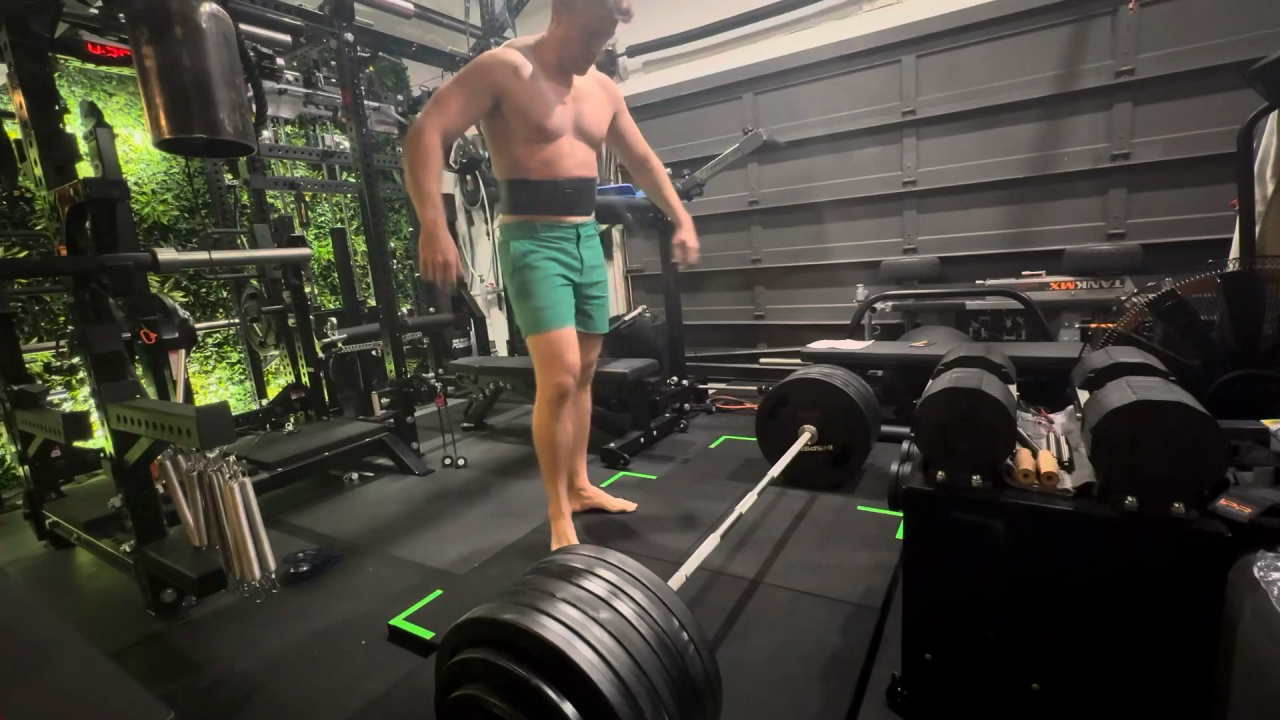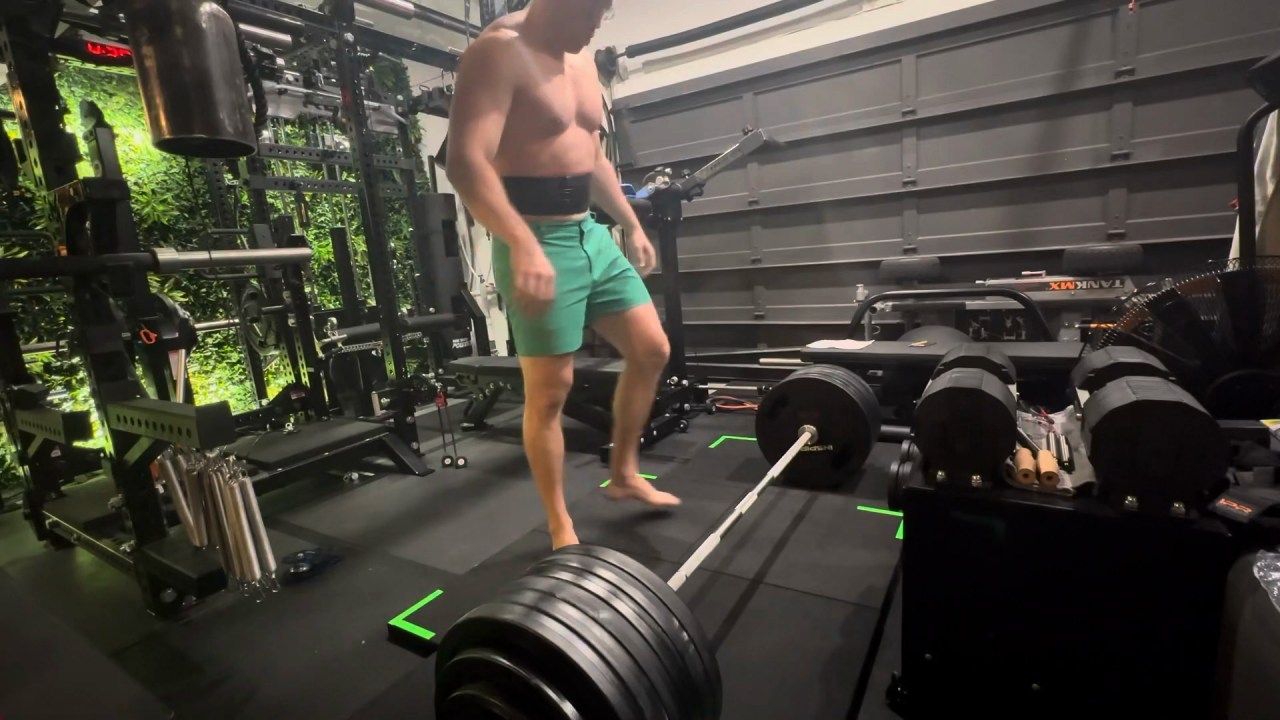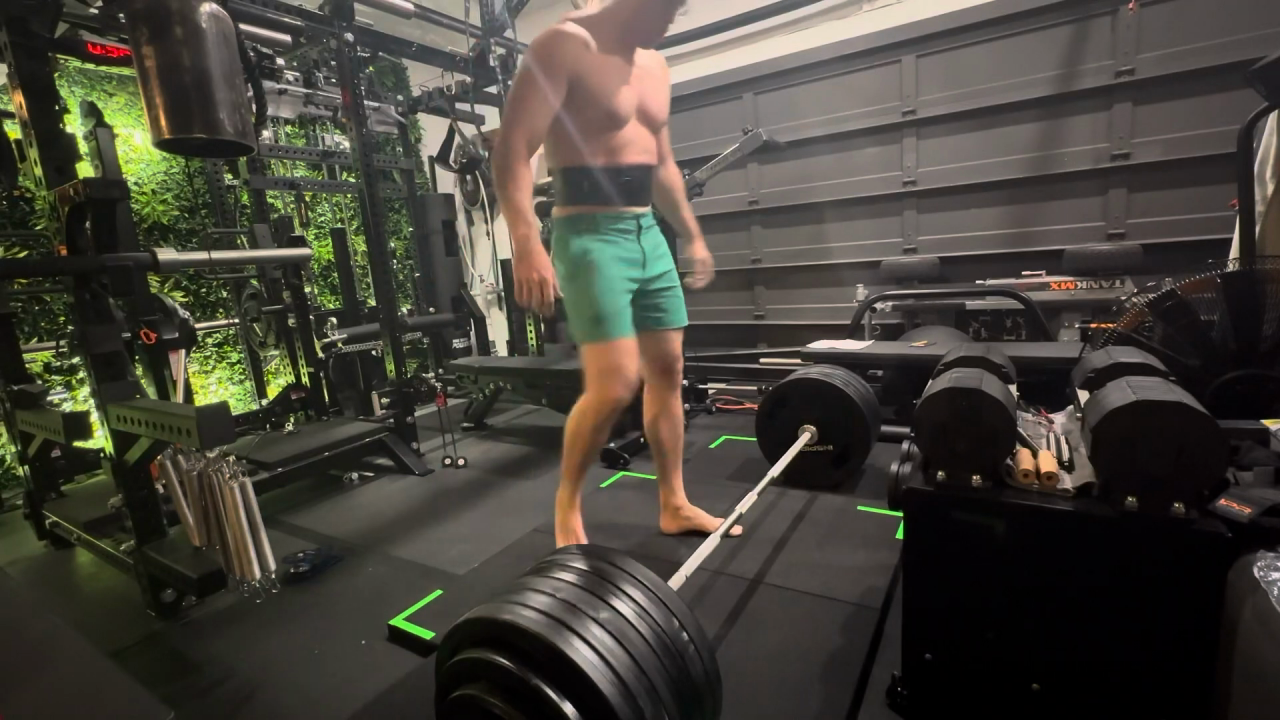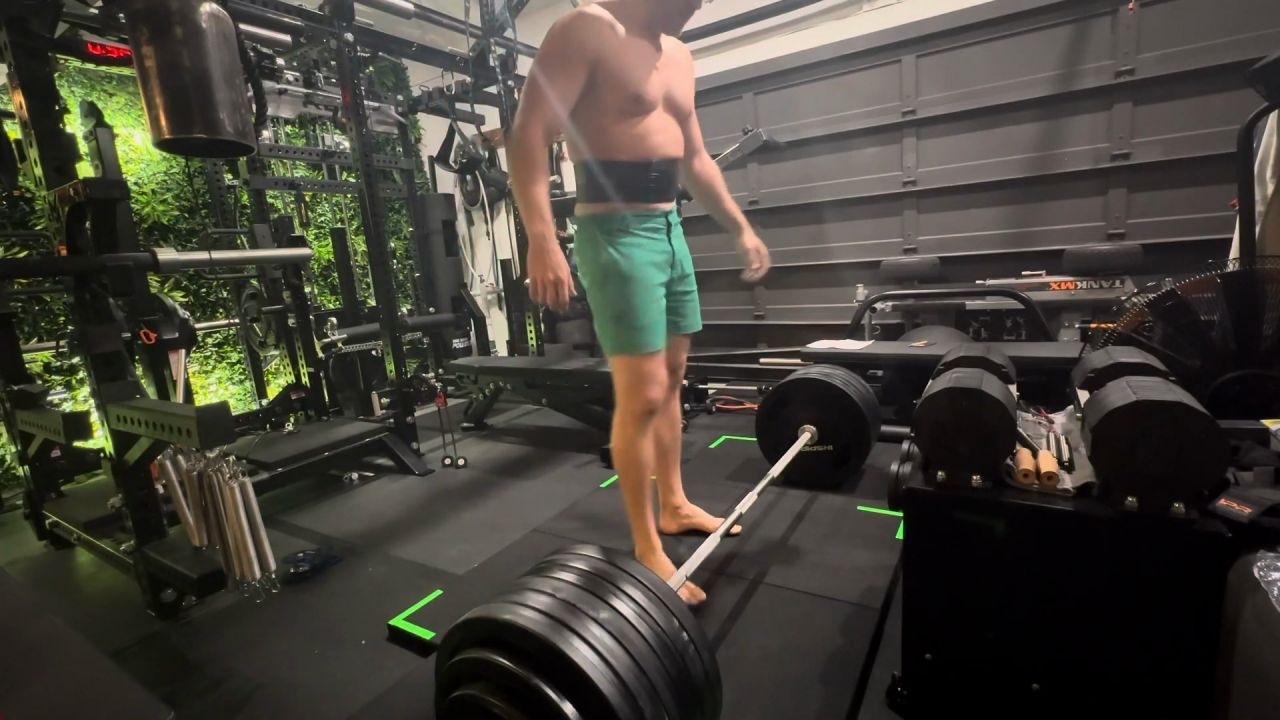
dt=0.5s
person 1, frame 1
left shoulder: (601, 89)
right shoulder: (502, 71)
left elbow: (643, 161)
right elbow: (424, 135)
left wrist: (681, 221)
right wrist: (434, 228)
left hip: (587, 242)
right hip: (532, 243)
left knee: (580, 376)
right knee: (558, 378)
left ankle: (576, 487)
right ankle: (559, 522)
person 1, frame 2
left shoulder: (581, 61)
right shoulder: (499, 52)
right elbow: (466, 160)
left wrist: (633, 225)
right wrist: (522, 247)
left hip: (589, 235)
right hip: (539, 244)
left knee: (652, 350)
right knee: (550, 390)
left ankle: (623, 470)
right ankle: (562, 530)
person 1, frame 3
left shoulder: (654, 66)
right shoulder: (565, 48)
right elbow: (512, 149)
left wrist: (694, 237)
right wrist: (528, 244)
left hip: (646, 233)
right hip: (589, 235)
left knee: (668, 374)
right knee: (616, 384)
left ankle: (674, 507)
right ankle: (568, 500)
person 1, frame 4
left shoulder: (678, 56)
right elbow: (527, 138)
left wrist: (741, 227)
right wrist: (542, 240)
left hip: (669, 231)
right hip: (614, 235)
left knee: (671, 380)
right knee: (644, 394)
left ankle: (674, 505)
right ankle: (643, 545)
